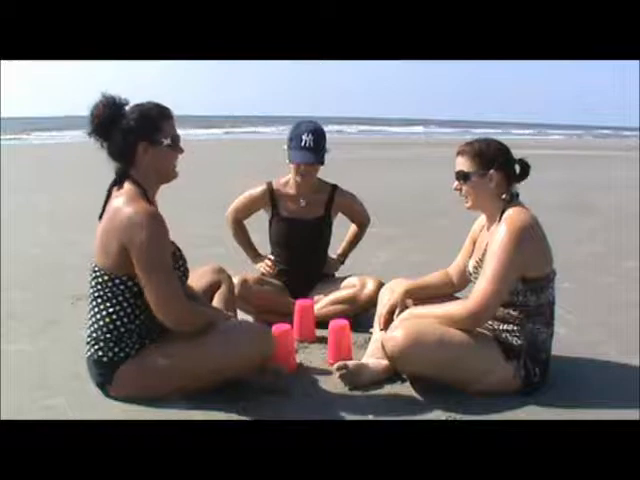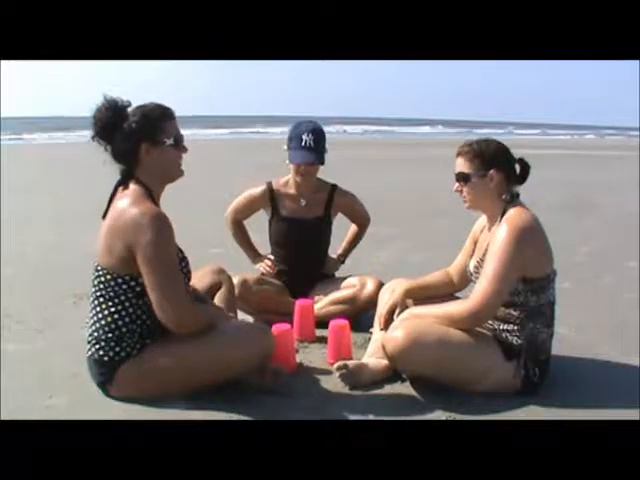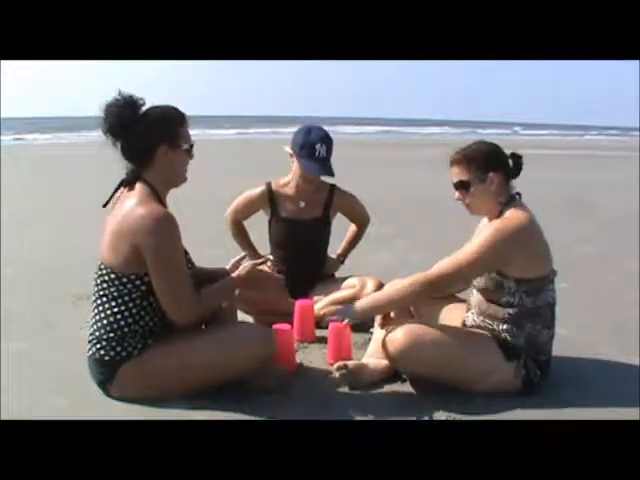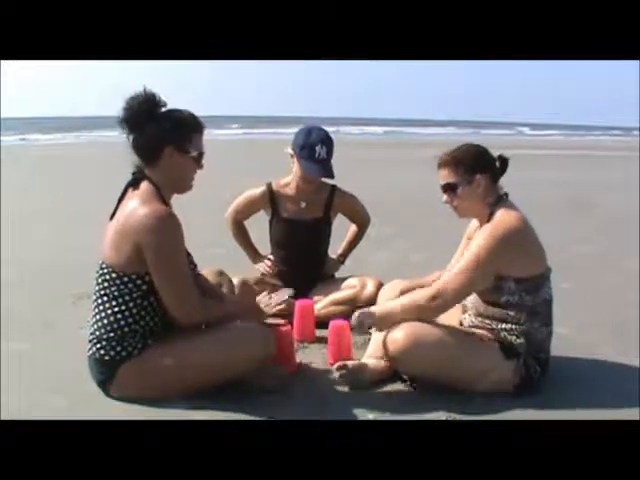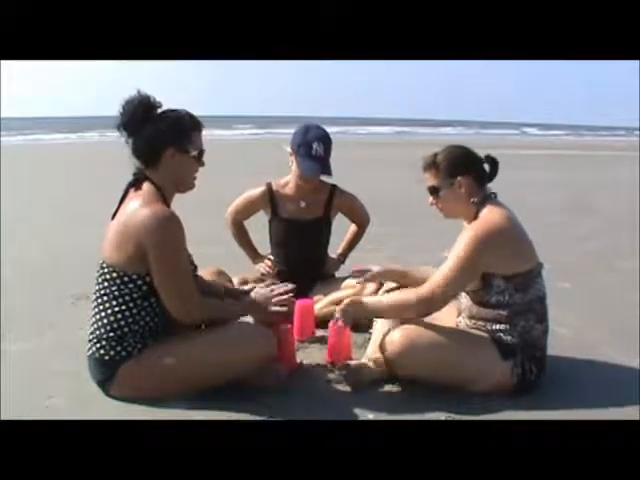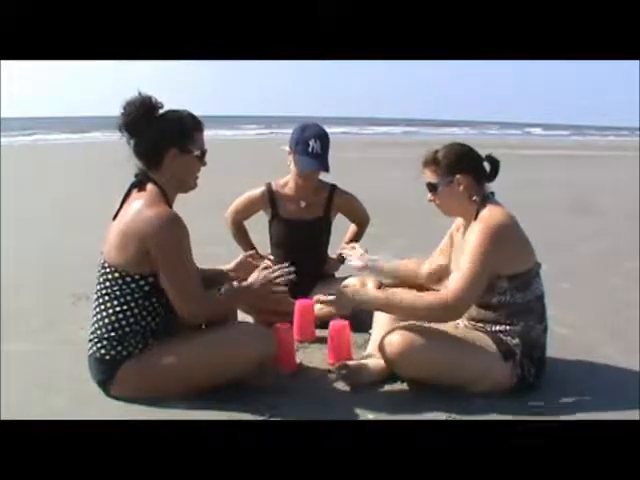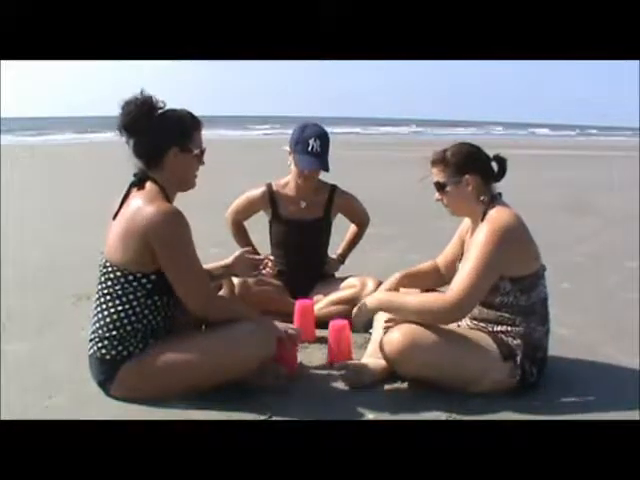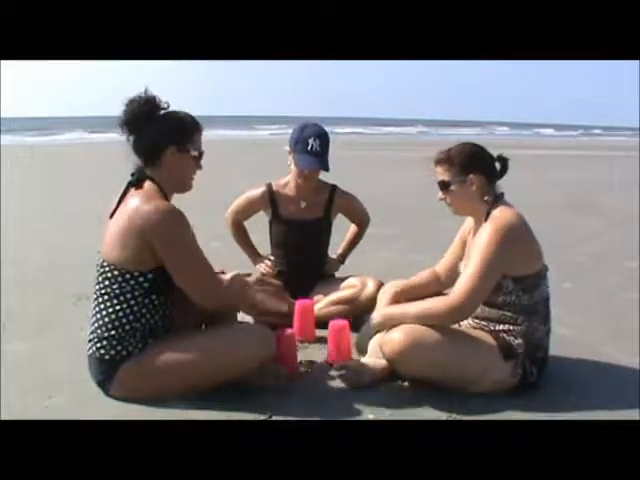
dt=0.4s
person 1, frame 1
left shoulder: (125, 197)
right shoulder: (142, 217)
left elbow: (169, 284)
right elbow: (175, 315)
left wrist: (216, 317)
right wrist: (221, 318)
left hip: (122, 347)
right hip: (125, 366)
left knee: (217, 276)
right knee: (258, 340)
left ankle: (220, 357)
person 1, frame 2
left shoulder: (130, 198)
right shoulder: (146, 218)
left elbow: (170, 287)
right elbow: (178, 318)
left wrist: (218, 317)
right wrist: (221, 317)
left hip: (123, 346)
right hip: (125, 366)
left knee: (216, 276)
right knee: (258, 340)
left ankle: (224, 358)
person 1, frame 3
left shoulder: (132, 197)
right shoulder: (154, 219)
left elbow: (174, 280)
right elbow: (184, 312)
left wrist: (228, 276)
right wrist: (235, 282)
left hip: (122, 348)
right hip: (126, 366)
left knee: (218, 282)
right knee: (259, 342)
left ankle: (224, 358)
person 1, frame 4
left shoulder: (139, 198)
right shoulder: (156, 218)
left elbow: (184, 282)
right elbow: (188, 312)
left wrist: (236, 305)
right wrist: (243, 309)
left hip: (124, 347)
right hip: (127, 366)
left knee: (218, 279)
right knee: (260, 342)
left ankle: (223, 361)
person 1, frame 5
left shoulder: (140, 199)
right shoulder: (158, 219)
left elbow: (182, 284)
right elbow: (188, 310)
left wrist: (239, 295)
right wrist: (249, 307)
left hip: (123, 349)
right hip: (127, 366)
left knee: (217, 278)
right knee: (262, 341)
left ankle: (224, 361)
person 1, frame 6
left shoulder: (142, 199)
right shoulder: (161, 220)
right elbow: (193, 308)
left wrist: (227, 274)
right wrist: (248, 292)
left hip: (124, 350)
right hip: (127, 367)
left knee: (220, 285)
right knee: (260, 341)
left ankle: (222, 361)
person 1, frame 7
left shoulder: (140, 198)
right shoulder: (163, 216)
right elbow: (202, 304)
left wrist: (226, 268)
right wrist: (265, 323)
left hip: (122, 351)
right hip: (127, 367)
left knee: (221, 285)
right knee: (261, 341)
person 1, frame 8
left shoulder: (134, 197)
right shoulder: (161, 214)
right elbow: (207, 295)
left wrist: (225, 284)
right wrist: (249, 298)
left hip: (120, 351)
right hip: (126, 367)
left knee: (220, 283)
right knee: (260, 342)
person 2, frame 1
left shoulder: (513, 227)
right shoulder: (487, 221)
left elbow: (475, 313)
right elbow: (454, 277)
left wrist: (413, 313)
right wrist: (405, 290)
left hip: (516, 359)
right hip: (489, 331)
left knee: (401, 338)
right knee: (394, 289)
left ankle: (385, 364)
right ankle: (375, 363)
person 2, frame 2
left shoulder: (515, 227)
right shoulder: (488, 221)
left elbow: (475, 312)
right elbow: (454, 276)
left wrist: (412, 313)
right wrist: (405, 290)
left hip: (516, 359)
right hip: (488, 331)
left knee: (401, 338)
right knee: (394, 289)
left ankle: (385, 363)
right ankle: (374, 363)
person 2, frame 3
left shoulder: (508, 229)
right shoulder: (495, 219)
left elbow: (433, 283)
right elbow: (448, 279)
left wrist: (356, 308)
right wrist: (397, 297)
left hip: (516, 359)
right hip: (485, 327)
left knee: (402, 340)
right knee: (398, 290)
left ankle: (382, 365)
right ankle: (375, 364)
person 2, frame 4
left shoulder: (501, 231)
right shoulder: (483, 221)
left elbow: (438, 298)
right elbow: (449, 280)
left wrist: (375, 315)
right wrist: (401, 290)
left hip: (515, 358)
left knee: (402, 340)
right knee: (396, 291)
left ankle: (383, 365)
right ankle: (375, 363)
person 2, frame 5
left shoulder: (485, 230)
right shoulder: (484, 217)
left elbow: (428, 300)
right elbow: (446, 282)
left wrist: (362, 306)
right wrist: (393, 274)
left hip: (513, 357)
left knee: (400, 343)
right knee: (397, 295)
left ankle: (381, 364)
right ankle: (375, 363)
person 2, frame 6
left shoulder: (489, 227)
right shoulder: (467, 220)
left elbow: (448, 307)
right elbow: (431, 272)
left wrist: (367, 298)
right wrist: (375, 265)
left hip: (511, 356)
left knee: (399, 344)
right knee: (394, 294)
left ankle: (381, 365)
right ankle: (374, 364)
person 2, frame 7
left shoulder: (496, 228)
right shoulder: (475, 220)
left elbow: (452, 308)
right elbow: (439, 269)
left wrist: (380, 301)
right wrist: (399, 278)
left hip: (512, 356)
right hip: (481, 327)
left knee: (399, 342)
right knee: (398, 292)
left ankle: (380, 364)
right ankle: (374, 363)
person 2, frame 8
left shoulder: (499, 227)
right shoulder: (477, 220)
left elbow: (456, 308)
right elbow: (440, 275)
left wrist: (383, 316)
right wrist: (395, 295)
left hip: (512, 356)
right hip: (482, 326)
left knee: (400, 342)
right knee: (391, 291)
left ankle: (380, 364)
right ankle: (375, 362)
person 3, frame 1
left shoulder: (337, 198)
right shoulder: (268, 194)
left elbow: (362, 221)
right elbow: (233, 217)
left wrist: (340, 258)
right wrist: (256, 257)
left hip: (319, 286)
right hip: (278, 286)
left knee: (373, 289)
right knee: (236, 287)
left ankle: (283, 318)
right ankle: (329, 312)
person 3, frame 2
left shoulder: (336, 197)
right shoulder: (268, 194)
left elbow: (363, 221)
right elbow: (232, 217)
left wrist: (340, 258)
right wrist: (256, 258)
left hip: (320, 286)
right hip: (278, 285)
left knee: (373, 289)
right knee: (237, 288)
left ankle: (285, 318)
right ankle: (332, 311)
person 3, frame 3
left shoulder: (336, 198)
right shoulder: (267, 195)
left elbow: (362, 221)
right elbow: (232, 218)
left wrist: (339, 258)
right wrist: (255, 258)
left hip: (319, 285)
right hip: (278, 285)
left knee: (373, 288)
left ankle: (286, 318)
person 3, frame 4
left shoulder: (336, 198)
right shoulder: (268, 195)
left elbow: (363, 222)
right elbow: (233, 218)
left wrist: (340, 258)
right wrist: (256, 258)
left hip: (320, 286)
right hip: (279, 285)
left knee: (373, 289)
left ankle: (288, 317)
right ankle: (330, 311)
person 3, frame 5
left shoulder: (336, 198)
right shoulder: (267, 195)
left elbow: (362, 220)
right elbow: (233, 217)
left wrist: (340, 258)
right wrist: (256, 257)
left hip: (319, 284)
person 3, frame 6
left shoulder: (335, 198)
right shoulder: (267, 195)
left elbow: (362, 221)
right elbow: (233, 217)
left wrist: (339, 258)
left hip: (319, 285)
left ankle: (288, 318)
right ankle: (324, 313)
person 3, frame 7
left shoulder: (336, 198)
right shoulder: (267, 195)
left elbow: (362, 221)
right elbow: (233, 218)
left wrist: (340, 258)
left hip: (320, 285)
right hip: (279, 285)
left knee: (372, 288)
right knee: (239, 288)
left ankle: (288, 316)
right ankle: (328, 311)
person 3, frame 8
left shoulder: (336, 198)
right shoulder: (267, 195)
left elbow: (362, 221)
right elbow: (233, 218)
left wrist: (340, 257)
right wrist: (256, 258)
left hip: (320, 285)
right hip: (279, 286)
left knee: (373, 289)
left ankle: (289, 319)
right ankle: (332, 311)
